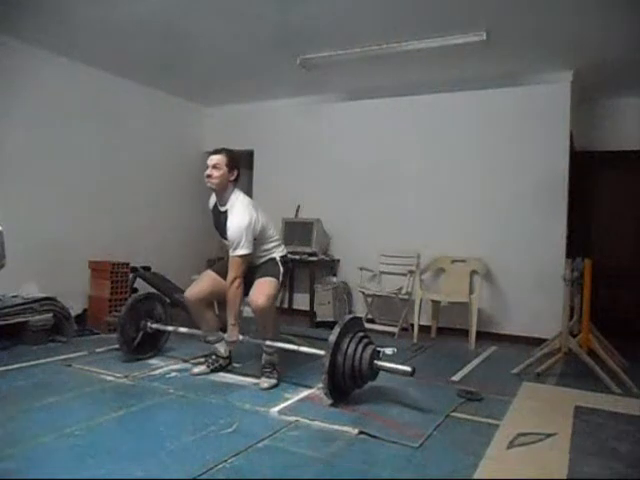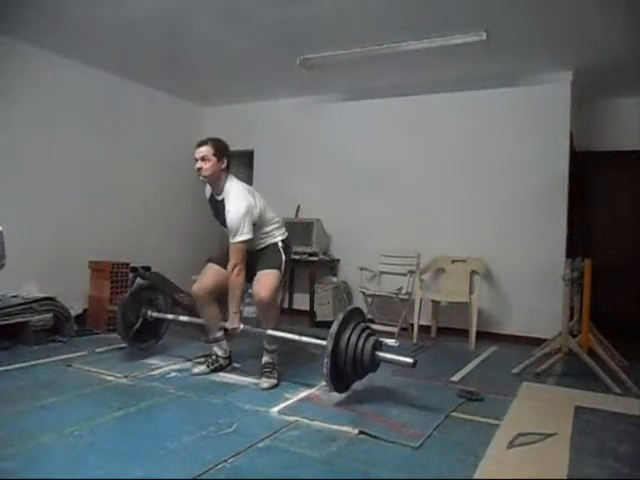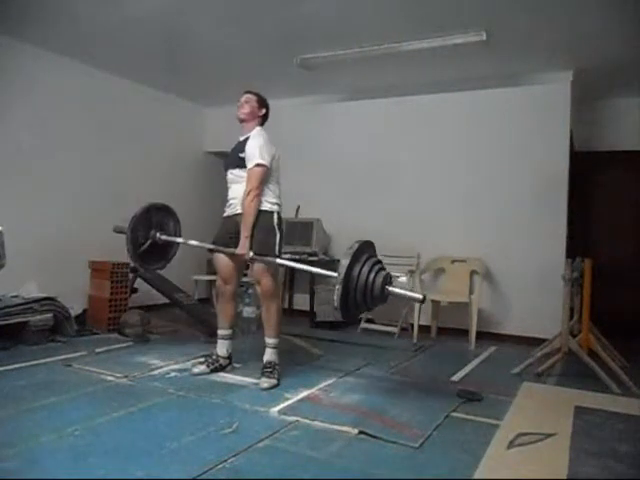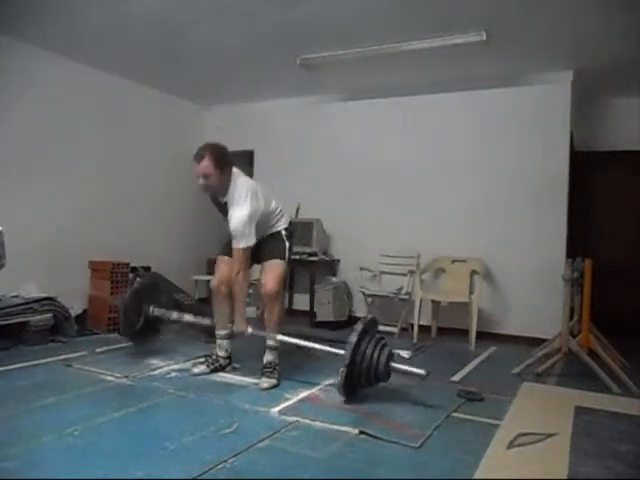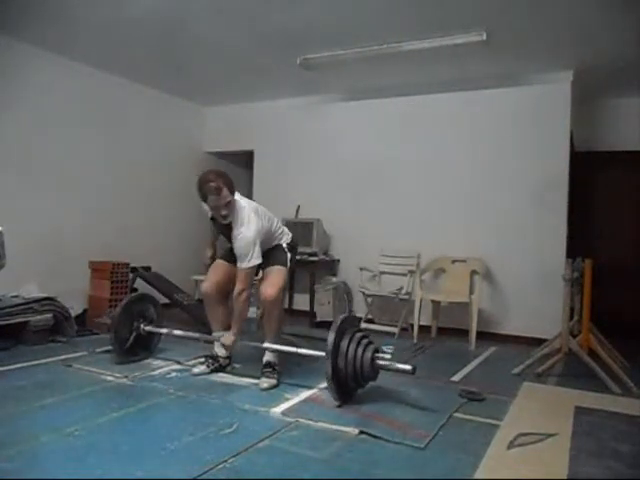
dt=1s
person 1, frame 1
left shoulder: (240, 216)
right shoulder: (215, 200)
left elbow: (235, 279)
left wrist: (233, 326)
left hip: (269, 259)
right hip: (239, 259)
left knee: (259, 302)
right knee: (193, 296)
left ankle: (270, 361)
right ankle: (221, 353)
person 1, frame 2
left shoulder: (238, 203)
right shoulder: (211, 189)
left elbow: (237, 267)
left wrist: (235, 314)
left hip: (270, 245)
right hip: (241, 245)
left knee: (263, 296)
right knee: (200, 290)
left ankle: (269, 361)
right ankle: (221, 354)
person 1, frame 3
left shoulder: (259, 140)
right shoulder: (238, 145)
left elbow: (253, 193)
left wrist: (245, 239)
right wrist: (234, 231)
left hip: (262, 217)
right hip: (232, 217)
left knee: (265, 287)
right knee: (224, 285)
left ankle: (271, 361)
right ankle: (222, 355)
person 1, frame 4
left shoulder: (241, 208)
right shoulder: (216, 179)
left elbow: (241, 270)
left wrist: (240, 319)
left hip: (273, 232)
right hip: (246, 233)
left knee: (270, 289)
right knee: (219, 285)
left ankle: (270, 360)
right ankle: (222, 354)
person 1, frame 5
left shoulder: (247, 227)
right shoulder: (210, 204)
left elbow: (242, 289)
left wrist: (234, 333)
right wrist: (212, 245)
left hip: (276, 246)
right hip: (243, 248)
left knee: (269, 295)
right knee: (209, 289)
left ankle: (270, 360)
right ankle: (220, 354)
